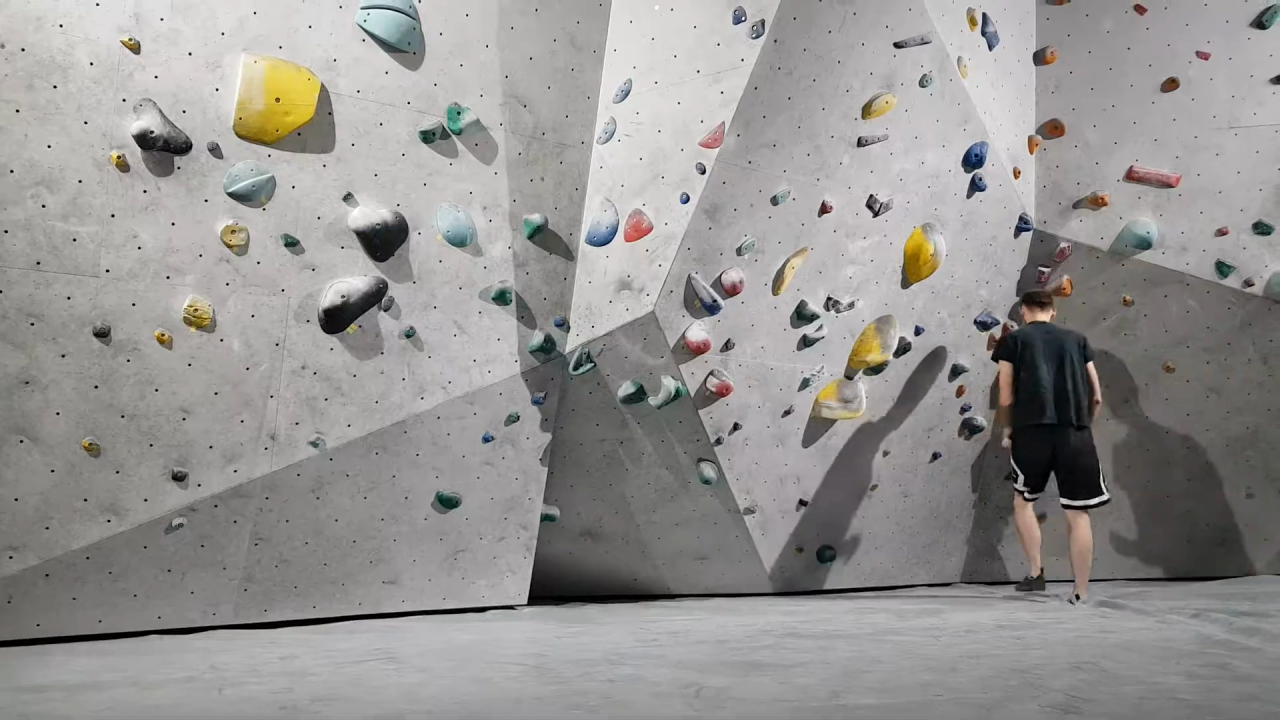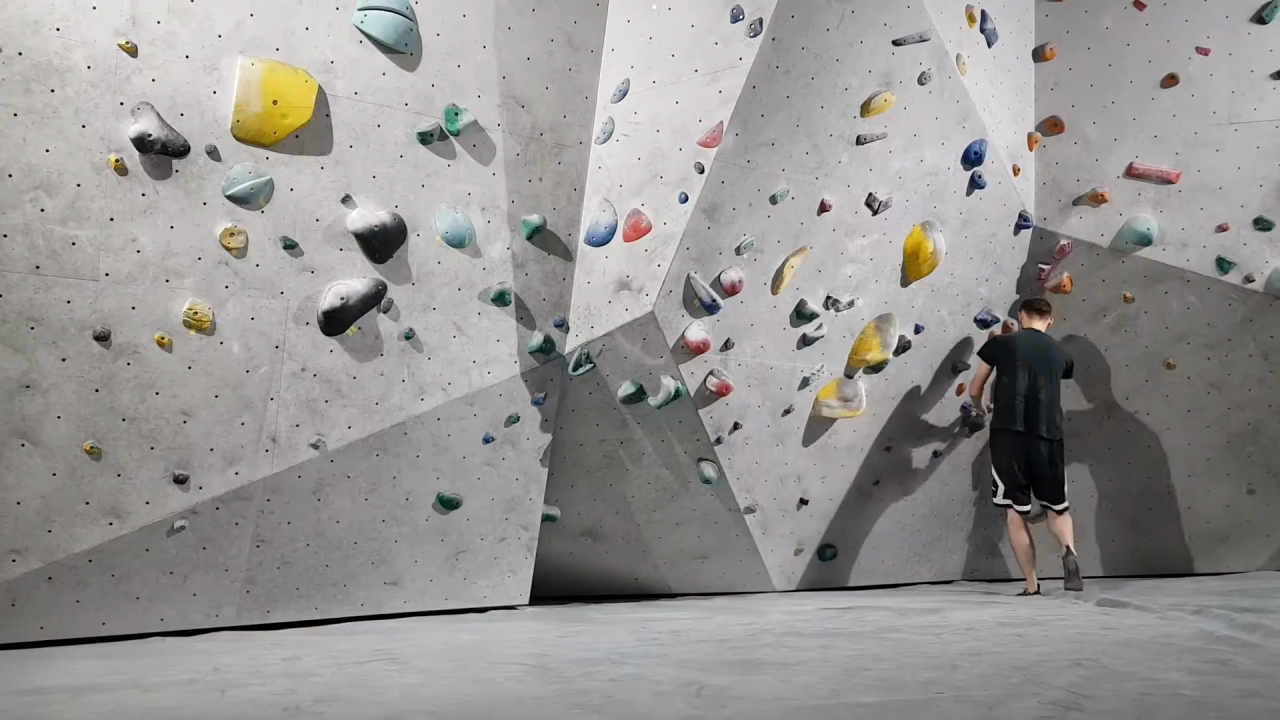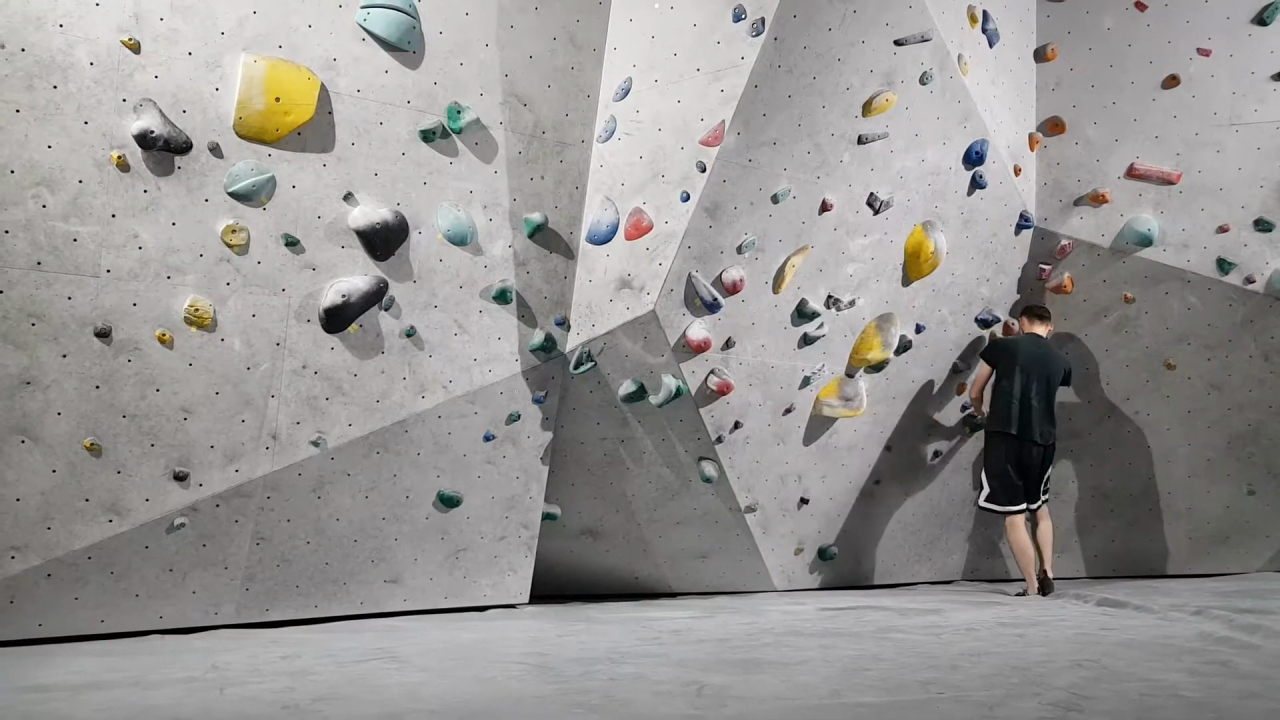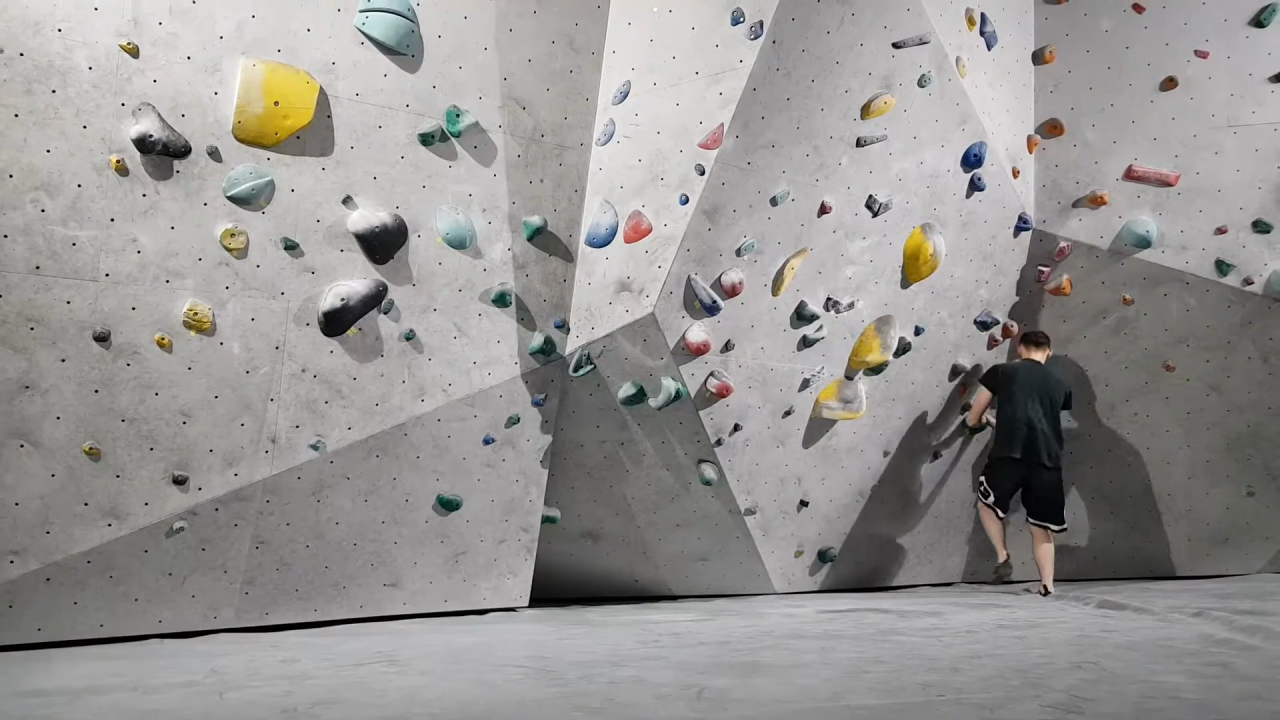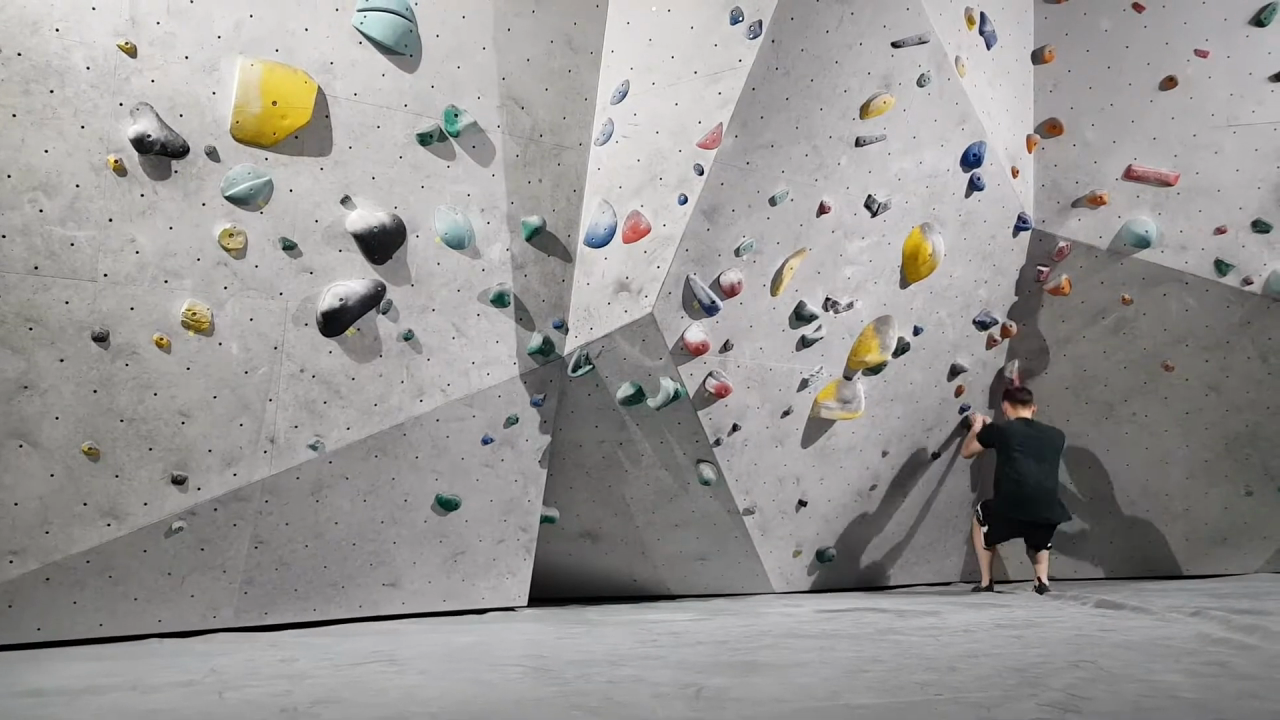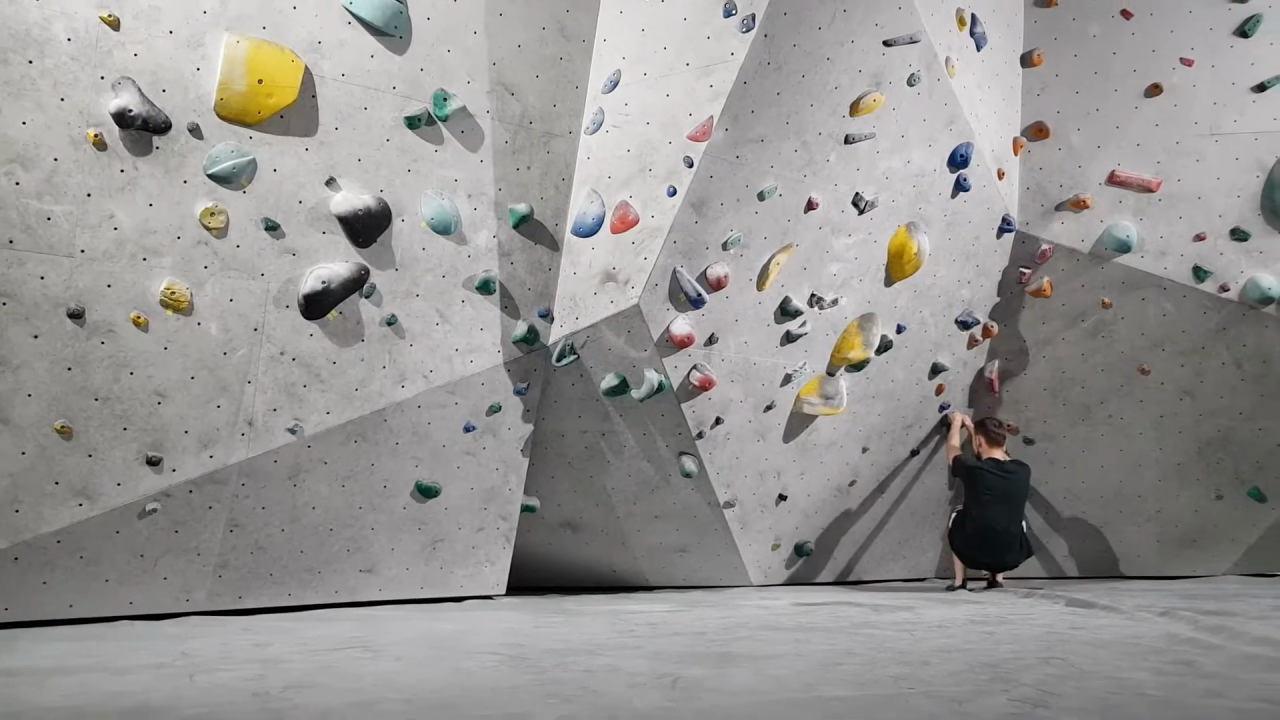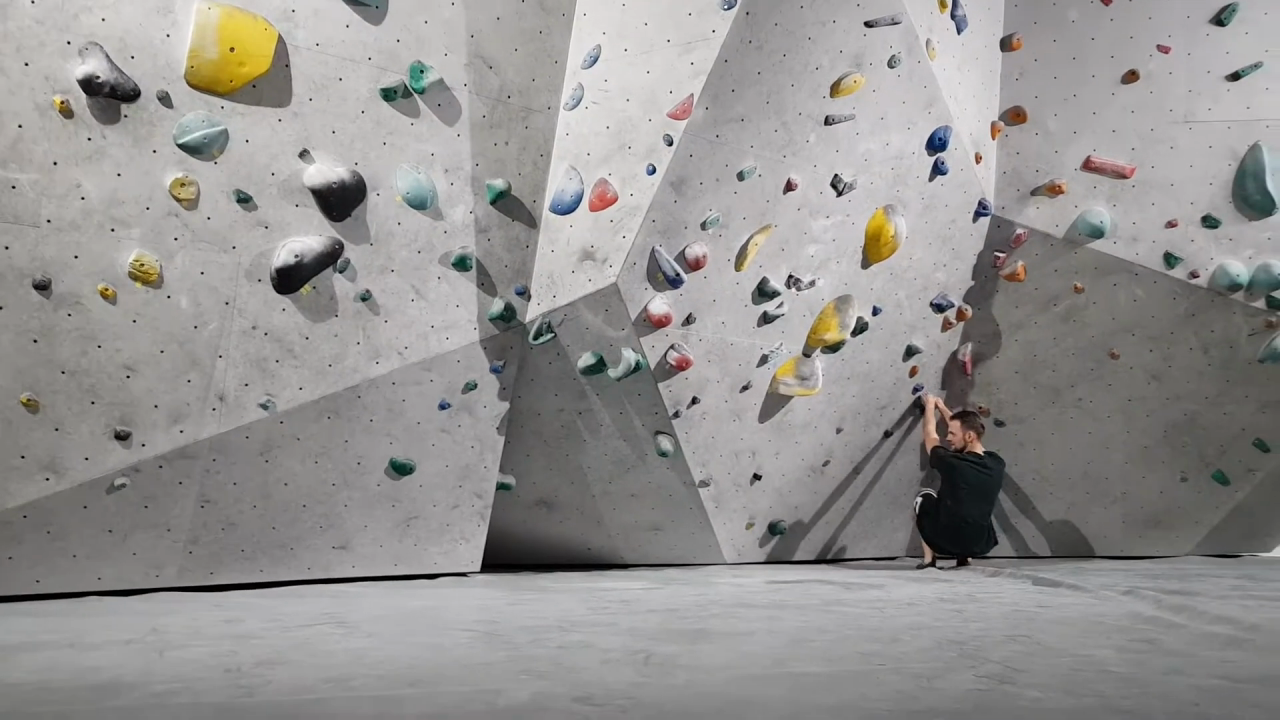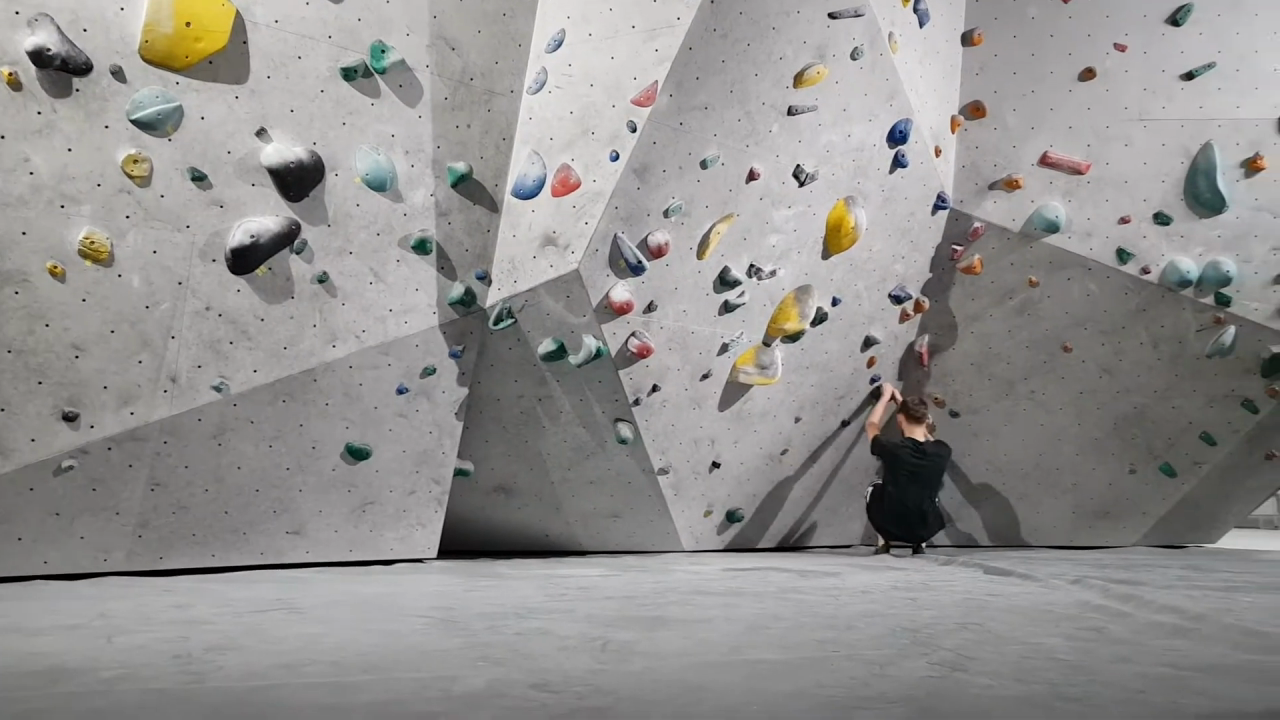
dt=0.4s
person 1, frame 1
left shoulder: (1012, 340)
right shoulder: (1077, 340)
left elbow: (1005, 400)
right elbow: (1096, 398)
left wrist: (1008, 429)
left hip: (1032, 430)
right hip: (1076, 432)
left knee: (1023, 498)
right knee: (1078, 514)
left ankle: (1035, 572)
right ankle: (1080, 593)
person 1, frame 2
left shoulder: (1000, 344)
right shoulder: (1062, 354)
left elbow: (975, 390)
left wrist: (980, 408)
left hip: (1008, 434)
right hip: (1049, 437)
left knee: (1017, 511)
right knee: (1057, 507)
left ankle: (1032, 586)
right ankle: (1069, 551)
person 1, frame 3
left shoulder: (1001, 346)
right shoulder: (1061, 361)
left elbow: (975, 392)
left wrist: (980, 410)
left hip: (1004, 436)
right hip: (1042, 441)
left knee: (1014, 516)
right knee: (1039, 507)
left ankle: (1032, 587)
right ankle: (1047, 576)
person 1, frame 4
left shoulder: (1001, 371)
right shoulder: (1060, 385)
left elbow: (972, 421)
left wrist: (984, 421)
left hip: (1009, 456)
right hip: (1047, 461)
left knee: (986, 503)
right knee: (1041, 528)
left ankle: (1002, 557)
right ankle: (1047, 585)
person 1, frame 5
left shoulder: (1000, 431)
right shoulder: (1056, 435)
left elbow: (966, 451)
left wrist: (977, 425)
left hip: (1011, 511)
right hip: (1048, 516)
left knee: (980, 516)
right knee: (1037, 538)
left ankle: (986, 582)
right ankle: (1042, 580)
person 1, frame 6
left shoulder: (973, 470)
right shoulder: (1022, 471)
left elbow: (952, 448)
right elbow: (999, 456)
left wrist: (957, 423)
right wrist: (971, 427)
left hip: (975, 555)
right hip: (1012, 558)
left knee: (958, 515)
left ankle: (959, 581)
right ankle: (997, 578)
person 1, frame 7
left shoulder: (952, 463)
right shoulder: (997, 464)
left elbow: (930, 435)
left wrist: (930, 405)
right wrist: (942, 408)
left hip: (944, 541)
right hip: (979, 545)
left knee: (923, 497)
left ankle: (928, 560)
right ankle: (965, 557)
person 1, frame 8
left shoulder: (892, 449)
right shoulder: (942, 451)
left elbow: (871, 424)
right elbow: (921, 430)
left wrist: (886, 395)
right wrist: (899, 399)
left hip: (891, 527)
right hip: (926, 529)
left knee: (875, 488)
left ankle: (883, 544)
right ankle: (919, 545)
